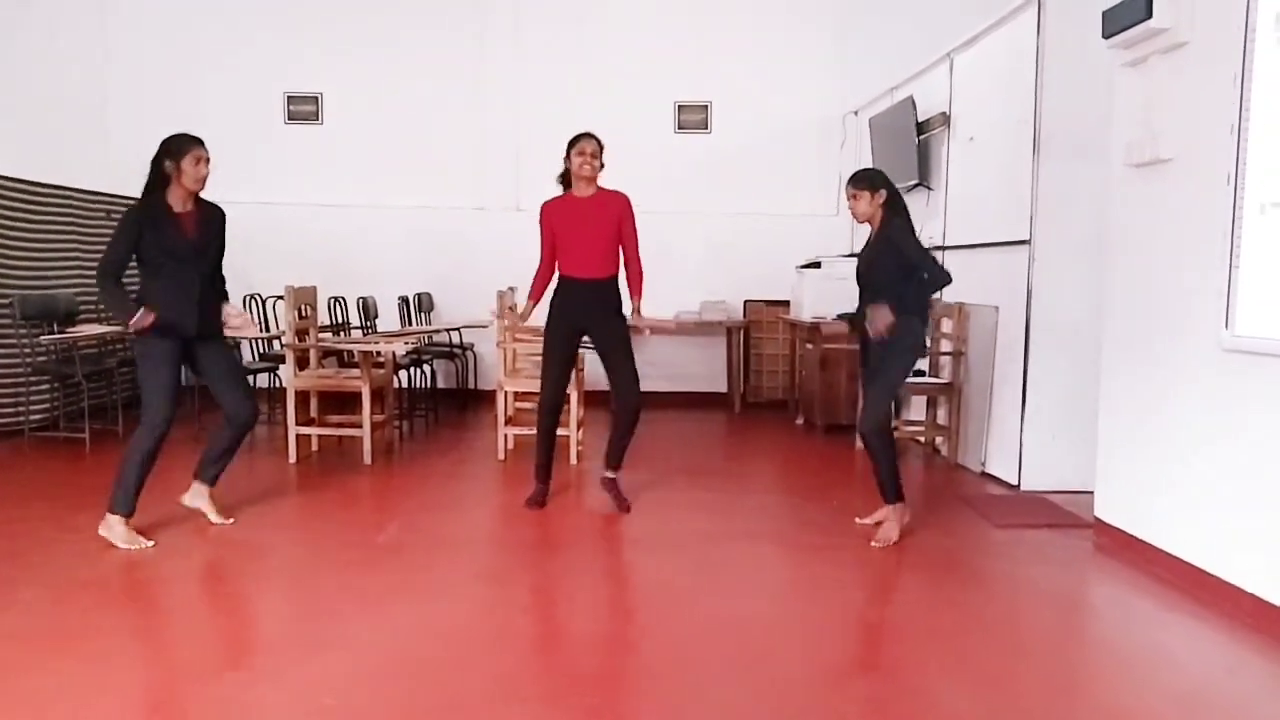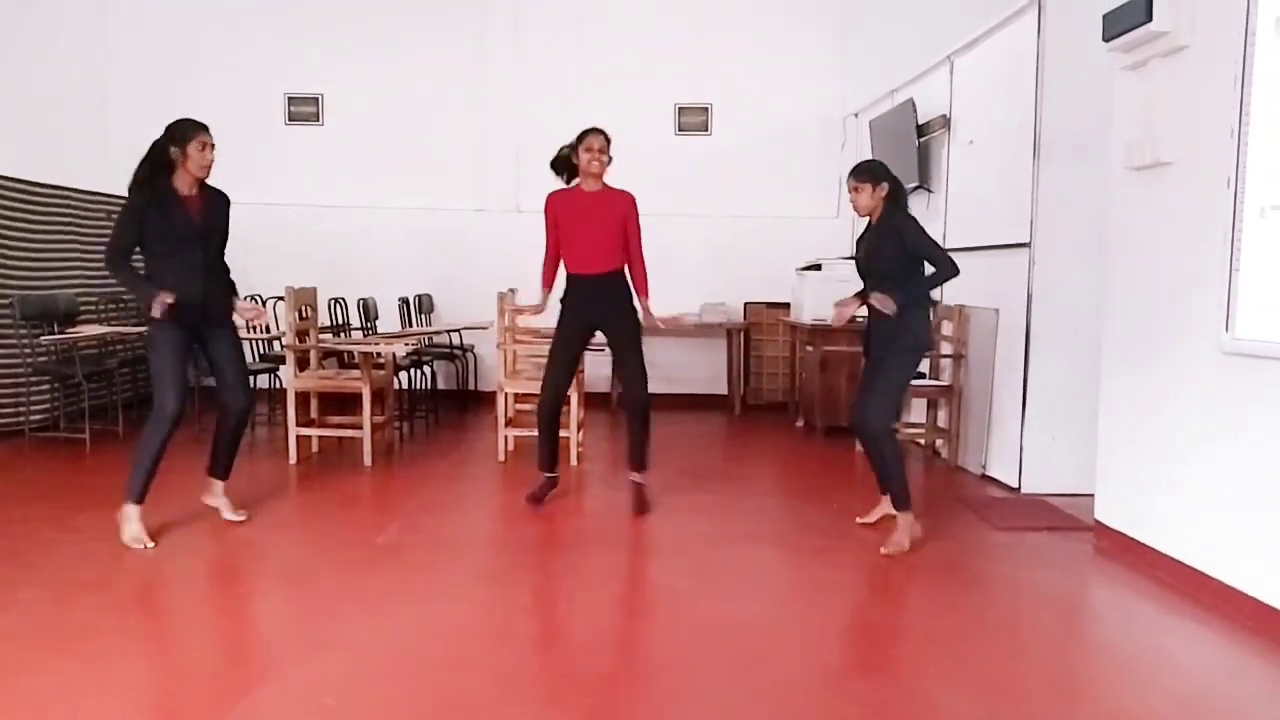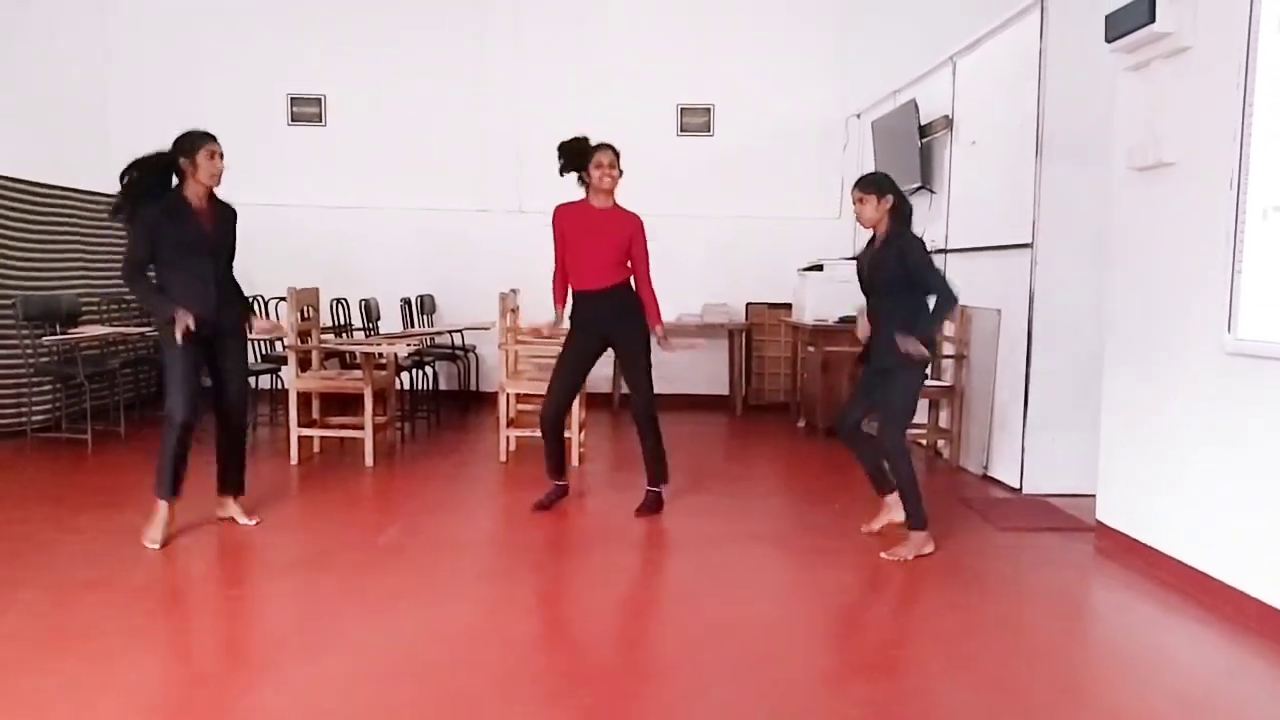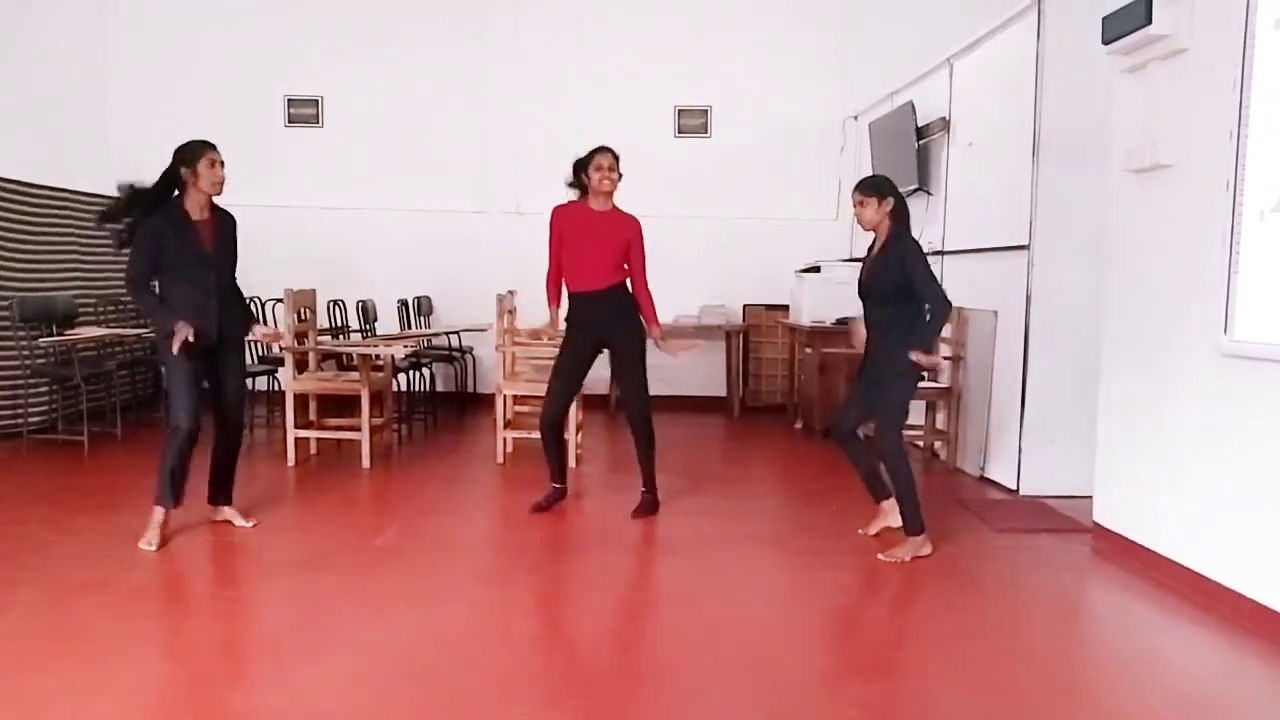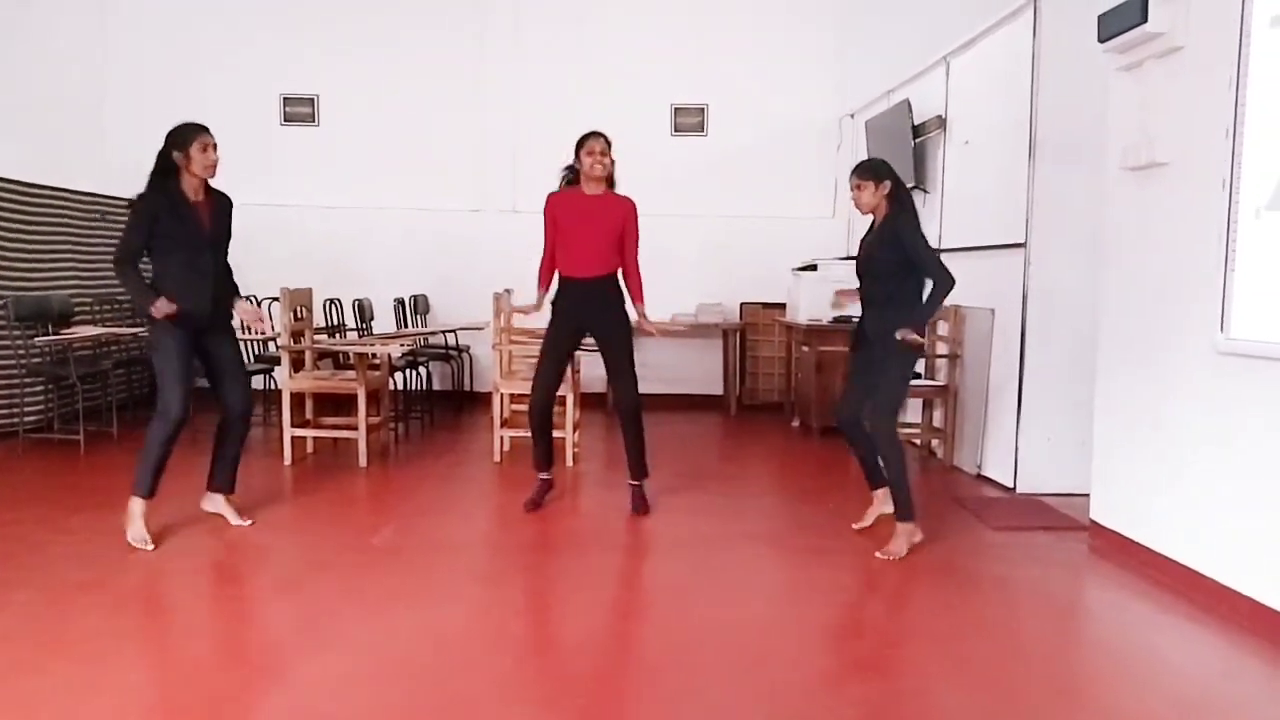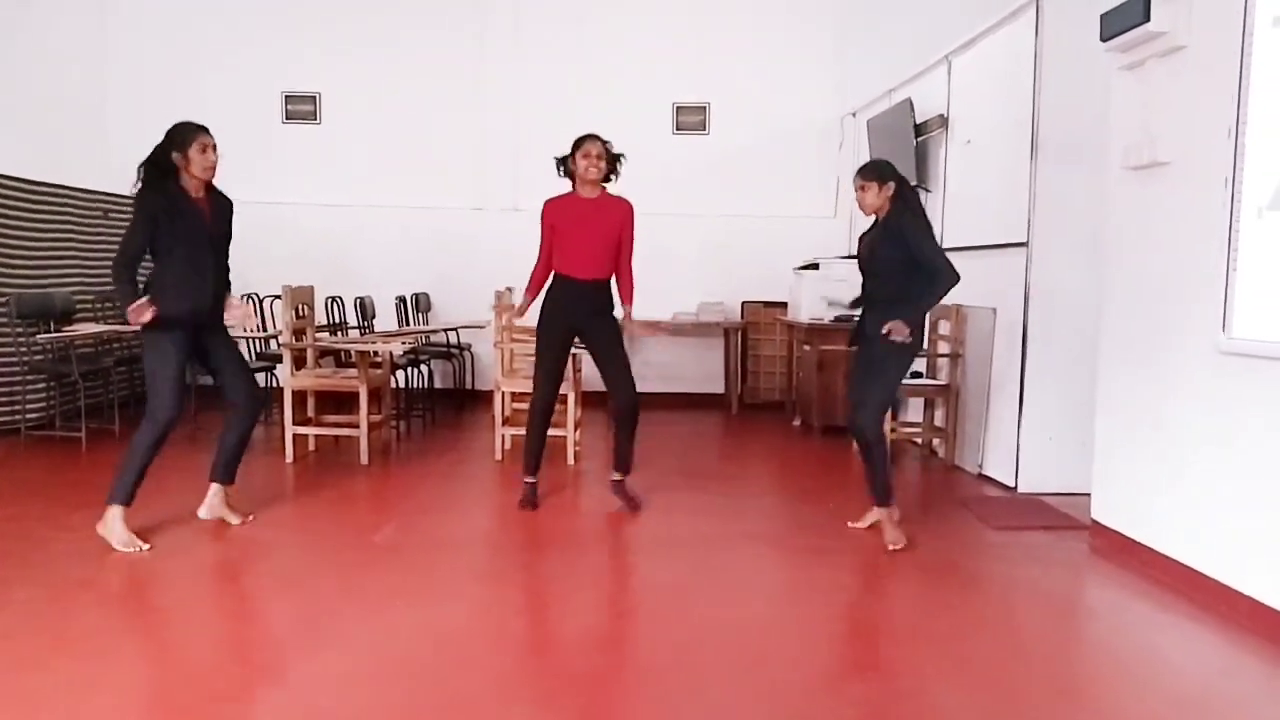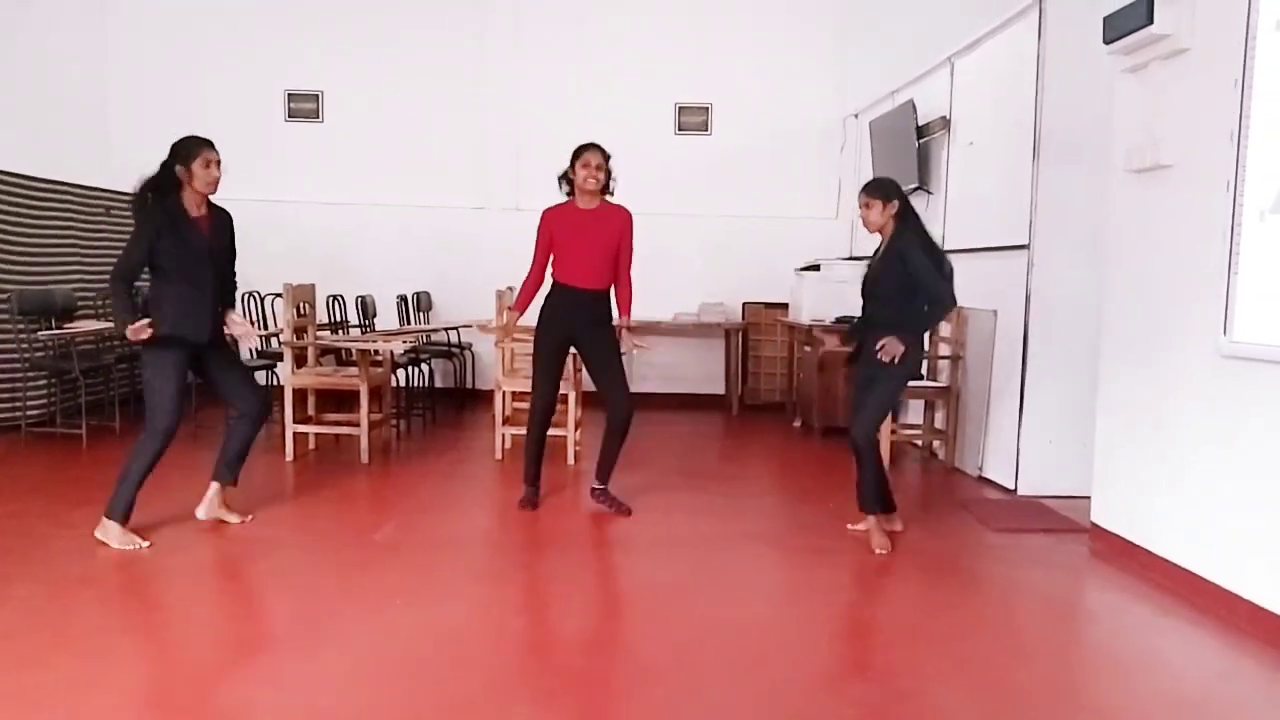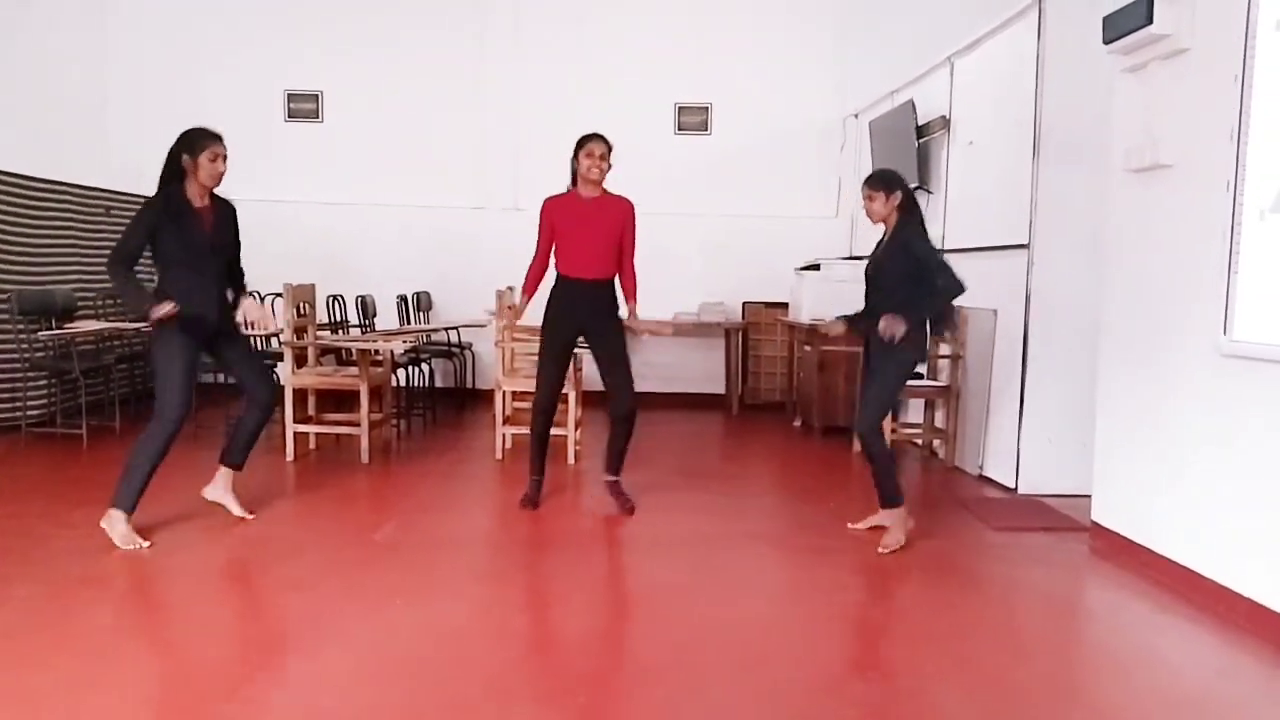
dt=0.1s
person 1, frame 1
left shoulder: (213, 216)
right shoulder: (143, 216)
right elbow: (108, 274)
left wrist: (224, 308)
right wrist: (128, 312)
left hip: (205, 329)
right hip: (159, 331)
left knee: (242, 411)
right knee: (158, 419)
left ankle: (199, 489)
right ankle: (115, 519)
person 1, frame 2
left shoulder: (218, 201)
right shoulder: (147, 200)
right elbow: (116, 257)
left wrist: (234, 299)
right wrist: (151, 293)
left hip: (214, 315)
right hip: (171, 316)
left knee: (239, 400)
right knee: (170, 407)
left ankle: (216, 487)
right ankle: (131, 510)
person 1, frame 3
left shoulder: (225, 213)
right shoulder: (158, 210)
right elbow: (133, 272)
left wrist: (249, 316)
right wrist: (171, 309)
left hip: (227, 326)
right hip: (184, 326)
left knee: (235, 412)
right knee: (182, 413)
left ankle: (228, 497)
right ankle: (163, 509)
person 1, frame 4
left shoulder: (225, 222)
right shoulder: (159, 222)
right elbow: (137, 284)
left wrist: (249, 323)
right wrist: (171, 322)
left hip: (226, 335)
right hip: (182, 336)
left knee: (231, 419)
right knee: (185, 422)
left ankle: (221, 503)
right ankle: (159, 514)
person 1, frame 5
left shoulder: (222, 204)
right shoulder: (157, 202)
right elbow: (125, 260)
left wrist: (236, 300)
right wrist: (151, 299)
left hip: (213, 320)
right hip: (173, 319)
left knee: (238, 404)
right knee: (174, 409)
left ankle: (217, 494)
right ankle: (137, 508)
person 1, frame 6
left shoulder: (221, 204)
right shoulder: (157, 202)
right elbow: (125, 262)
left wrist: (227, 300)
right wrist: (132, 303)
left hip: (207, 321)
right hip: (167, 321)
left knee: (247, 398)
right knee: (163, 413)
left ankle: (215, 497)
right ankle: (115, 514)
person 1, frame 7
left shoulder: (222, 221)
right shoulder: (157, 218)
right elbow: (123, 278)
left wrist: (230, 314)
right wrist: (128, 321)
left hip: (210, 336)
right hip: (167, 337)
left knee: (253, 404)
right knee: (162, 426)
left ankle: (213, 498)
right ankle: (112, 522)
person 1, frame 8
left shoulder: (225, 212)
right shoulder: (160, 209)
right elbow: (119, 263)
left wrist: (242, 298)
right wrist: (147, 304)
left hip: (220, 322)
right hip: (175, 325)
left knee: (263, 392)
right knee: (171, 416)
left ankle: (222, 482)
right ankle: (118, 514)
person 2, frame 1
left shoulder: (897, 233)
right shoulder: (873, 241)
left elbow: (939, 277)
left wrist: (894, 312)
right wrist: (856, 323)
left hip: (901, 341)
right hip: (878, 342)
left knee: (871, 420)
right knee: (876, 424)
left ankle: (894, 511)
right ankle: (892, 502)
person 2, frame 2
left shoulder: (901, 225)
right shoulder: (869, 233)
left elbow: (947, 268)
left wrist: (899, 299)
right wrist: (857, 300)
left hip: (905, 336)
right hip: (882, 337)
left knee: (877, 419)
right knee: (862, 419)
left ankle: (906, 518)
right ankle: (890, 498)
person 2, frame 3
left shoulder: (906, 243)
right shoulder: (871, 248)
left elbow: (945, 295)
left wrist: (922, 336)
right wrist: (867, 317)
left hip: (905, 357)
right hip: (880, 353)
left knee: (890, 438)
right knee: (849, 423)
left ankle: (920, 534)
right ankle: (891, 500)
person 2, frame 4
left shoulder: (905, 248)
right shoulder: (874, 251)
left elbow: (939, 304)
left wrist: (926, 349)
right wrist: (864, 327)
left hip: (901, 362)
right hip: (877, 358)
left knee: (888, 442)
right knee: (844, 427)
left ankle: (917, 537)
right ankle: (888, 505)
person 2, frame 5
left shoulder: (902, 227)
right shoulder: (874, 231)
left elbow: (944, 279)
left wrist: (918, 323)
right wrist: (857, 293)
left hip: (897, 339)
right hip: (870, 335)
left knee: (878, 425)
right knee: (848, 416)
left ankle: (907, 525)
right ankle: (882, 494)
person 2, frame 6
left shoulder: (905, 226)
right shoulder: (873, 232)
left elbow: (947, 275)
left wrist: (908, 319)
right wrist: (855, 302)
left hip: (896, 336)
right hip: (871, 332)
left knee: (868, 419)
right knee: (858, 420)
left ankle: (887, 509)
right ankle: (883, 504)
person 2, frame 7
left shoulder: (907, 249)
right shoulder: (883, 252)
left elbow: (944, 300)
left wrist: (904, 339)
right wrist: (848, 338)
left hip: (895, 357)
right hip: (872, 355)
left knee: (862, 431)
right knee: (861, 433)
left ankle: (879, 515)
right ankle: (882, 513)
person 2, frame 8
left shoulder: (911, 239)
right shoulder: (885, 243)
left elbow: (952, 287)
left wrist: (907, 320)
right wrist: (847, 323)
left hip: (900, 348)
right hip: (878, 345)
left knee: (867, 423)
right knee: (867, 426)
left ankle: (897, 511)
right ankle: (888, 509)
person 3, frame 1
left shoulder: (618, 203)
right shoulder: (551, 209)
left elbow: (632, 258)
right elbow: (547, 263)
left wrist: (635, 306)
right wrist: (529, 304)
left hip: (606, 302)
right hip: (565, 302)
left knee: (628, 399)
right knee: (551, 400)
left ankle: (610, 474)
right ankle: (542, 481)
person 3, frame 2
left shoulder: (623, 201)
right shoulder: (556, 202)
left elbow: (635, 256)
right elbow: (552, 254)
left wrist: (644, 303)
right wrist: (545, 295)
left hip: (615, 297)
right hip: (577, 298)
left knee: (636, 395)
right knee: (551, 394)
left ankle: (638, 478)
right ankle: (548, 474)
person 3, frame 3
left shoulder: (631, 222)
right shoulder: (564, 215)
left elbow: (642, 277)
right elbow: (561, 271)
left wrist: (657, 326)
right wrist: (558, 314)
left hip: (625, 313)
right hip: (584, 316)
left knee: (642, 407)
right knee: (552, 410)
left ankle: (654, 488)
right ankle: (558, 483)
person 3, frame 4
left shoulder: (630, 225)
right shoulder: (562, 216)
left elbow: (639, 279)
right elbow: (555, 270)
left wrist: (653, 327)
right wrist: (553, 315)
left hip: (620, 315)
right hip: (581, 318)
left knee: (637, 409)
right knee: (552, 412)
left ankle: (649, 491)
right ankle: (558, 485)
person 3, frame 5
left shoulder: (625, 207)
right shoulder: (556, 202)
left elbow: (630, 262)
right elbow: (550, 255)
left wrist: (640, 310)
right wrist: (540, 297)
left hip: (609, 301)
right hip: (569, 300)
left knee: (626, 399)
right knee: (542, 394)
left ankle: (638, 483)
right ankle: (544, 477)
person 3, frame 6
left shoulder: (621, 209)
right shoulder: (553, 208)
left elbow: (623, 265)
right elbow: (545, 260)
left wrist: (627, 309)
right wrist: (527, 301)
left hip: (599, 306)
right hip: (559, 302)
left knee: (626, 397)
right knee: (543, 397)
left ankle: (620, 477)
right ankle: (531, 481)
person 3, frame 7
left shoulder: (621, 218)
right shoulder: (552, 217)
left elbow: (622, 275)
right elbow: (538, 270)
left wrist: (624, 322)
right wrist: (515, 313)
left hip: (597, 315)
right hip: (558, 310)
left knee: (621, 408)
right knee: (542, 405)
left ankle: (601, 485)
right ankle: (531, 485)
person 3, frame 8
left shoulder: (622, 208)
right shoulder: (553, 206)
left elbow: (626, 264)
right elbow: (541, 258)
left wrist: (631, 308)
right wrist: (523, 301)
left hip: (604, 305)
right hip: (564, 302)
left knee: (624, 401)
right knee: (546, 398)
left ankle: (613, 479)
right ankle: (535, 480)
